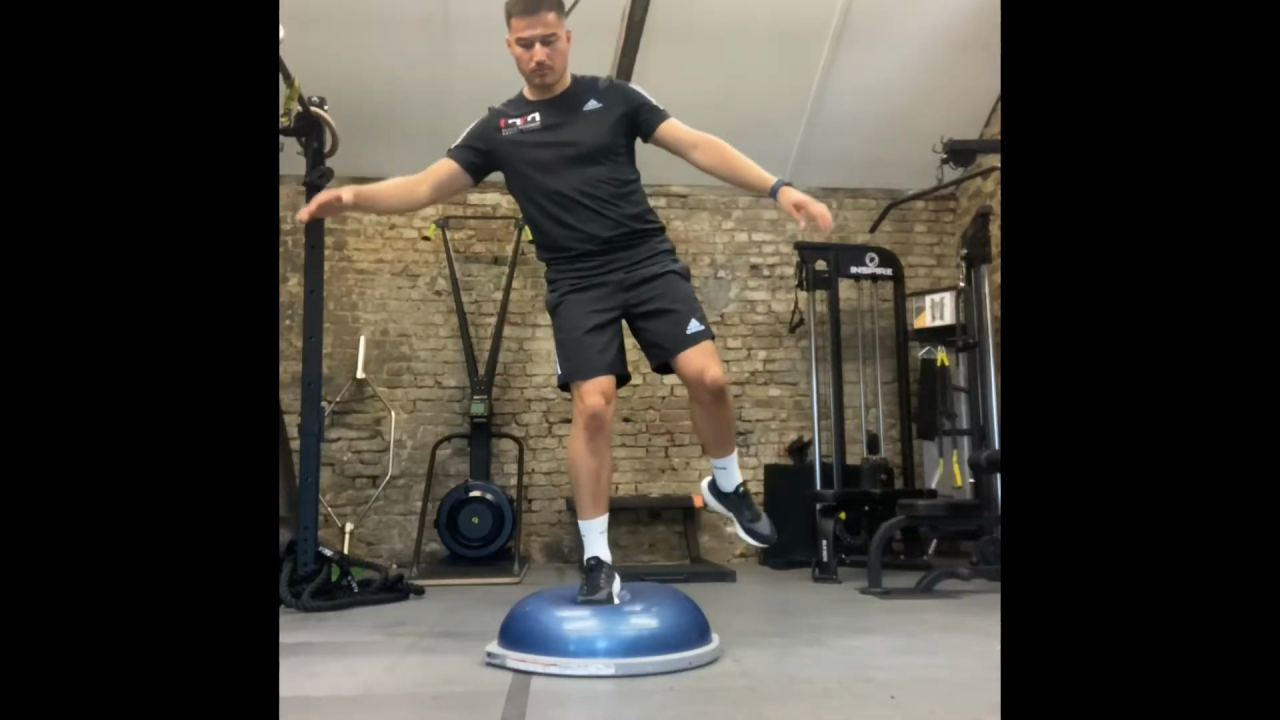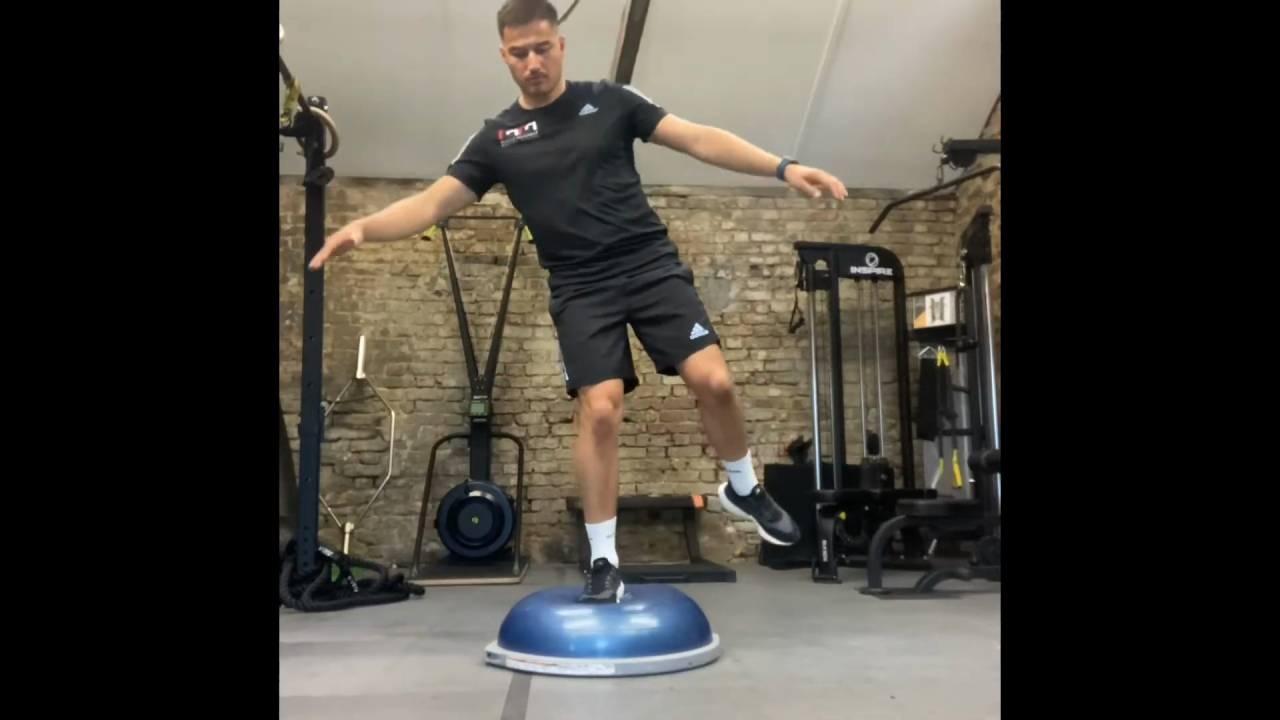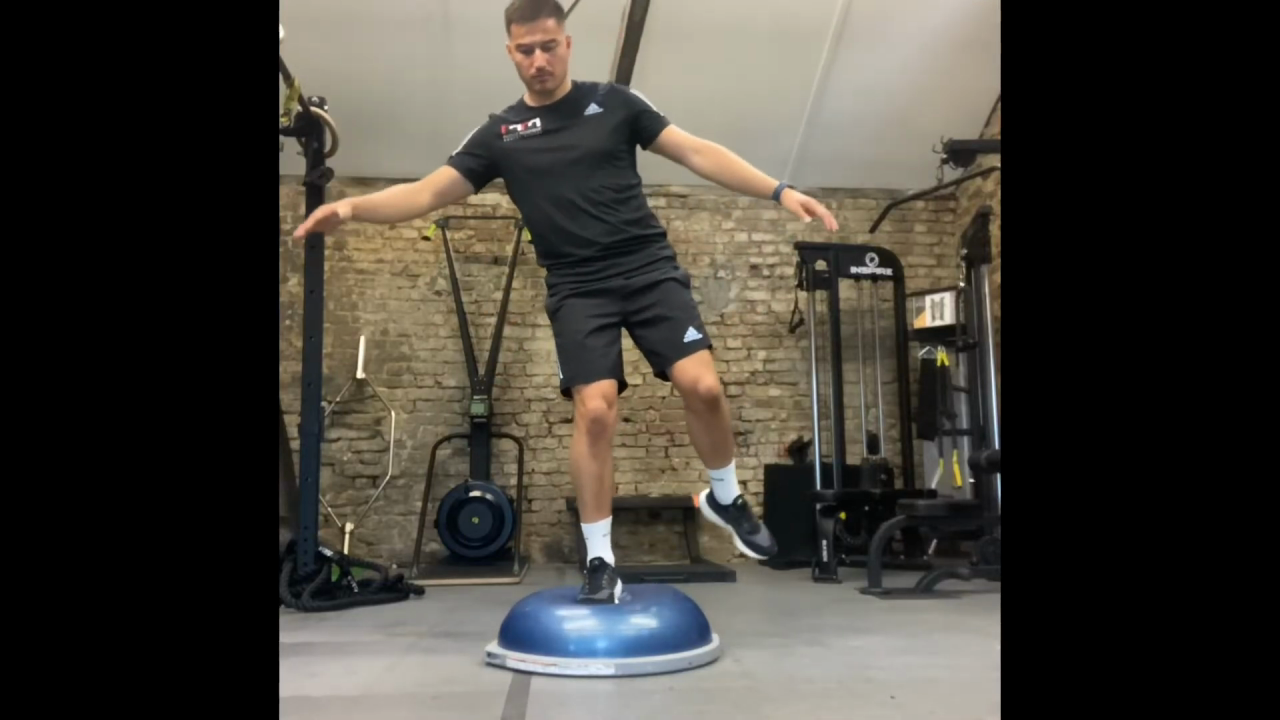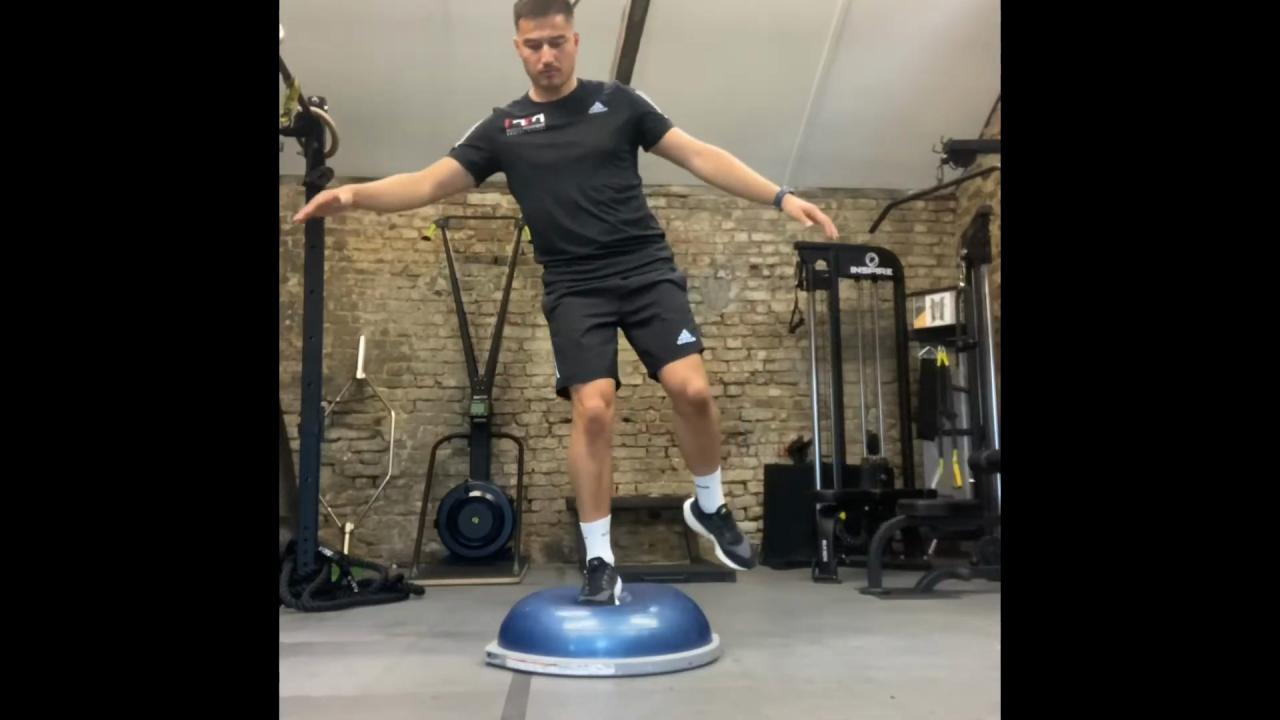
dt=0.2s
person 1, frame 1
left shoulder: (614, 96)
right shoulder: (499, 126)
left elbow: (695, 145)
right elbow: (425, 185)
left wrist: (777, 187)
right wrist: (354, 195)
left hip: (648, 261)
right hip: (577, 282)
left knee: (706, 377)
right knee: (592, 406)
left ankle: (727, 486)
right ankle: (597, 559)
person 1, frame 2
left shoulder: (611, 100)
right shoulder: (497, 139)
left elbow: (697, 139)
right elbow: (430, 204)
left wrist: (783, 168)
right wrist: (362, 228)
left hip: (652, 266)
right hip: (581, 288)
left knee: (713, 382)
right knee: (600, 410)
left ankle: (744, 489)
right ankle: (603, 561)
person 1, frame 3
left shoulder: (615, 102)
right shoulder: (499, 134)
left elbow: (696, 152)
right elbow: (426, 194)
left wrist: (778, 191)
right wrist: (352, 208)
left hip: (649, 268)
right hip: (577, 288)
left knee: (702, 387)
right knee: (595, 411)
left ankle: (726, 499)
right ankle: (599, 561)
person 1, frame 4
left shoulder: (619, 101)
right shoulder: (502, 128)
left elbow: (699, 156)
right elbow: (427, 183)
left wrist: (781, 196)
right wrist: (354, 193)
left hip: (647, 268)
right hip: (574, 287)
left knee: (691, 390)
right knee: (592, 410)
left ankle: (710, 507)
right ankle: (598, 560)
